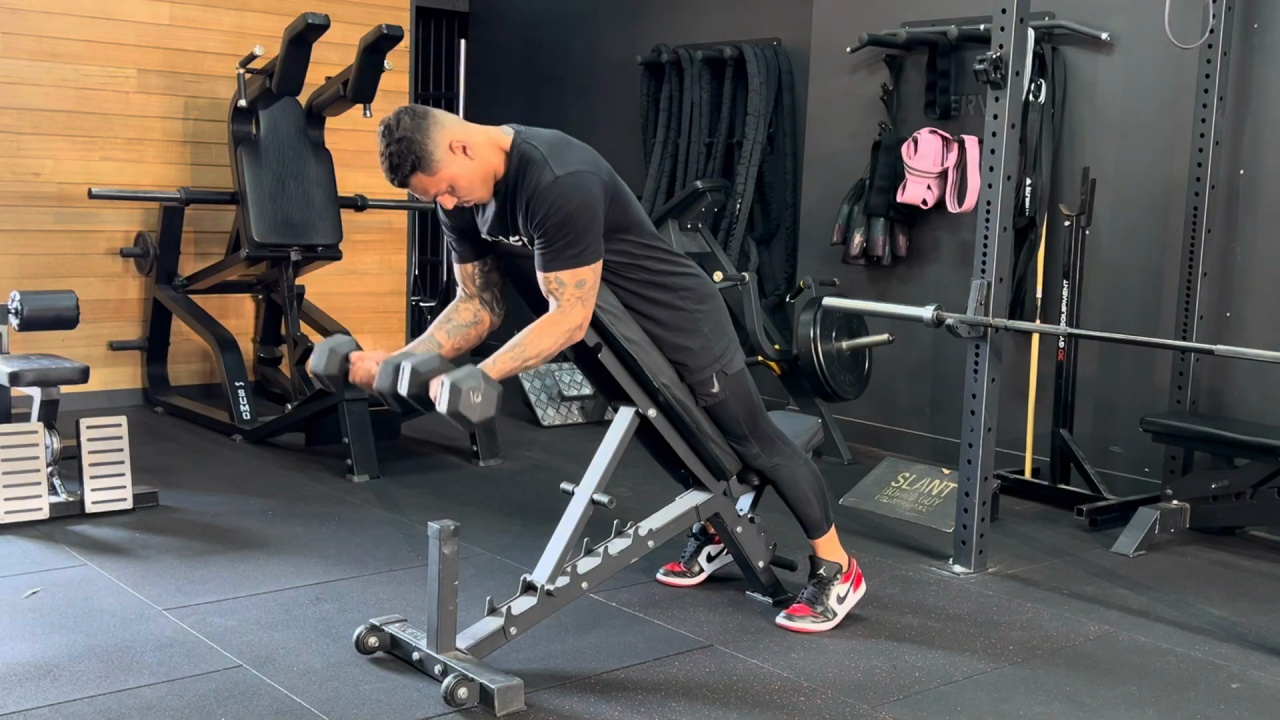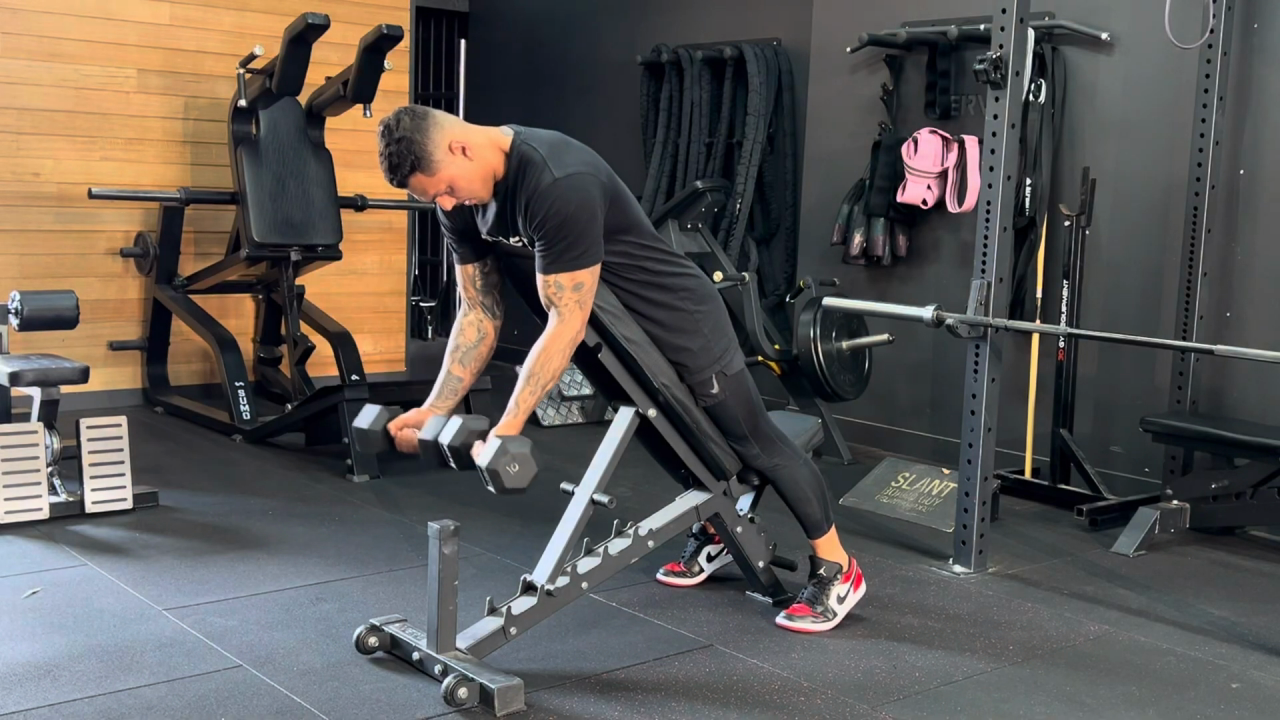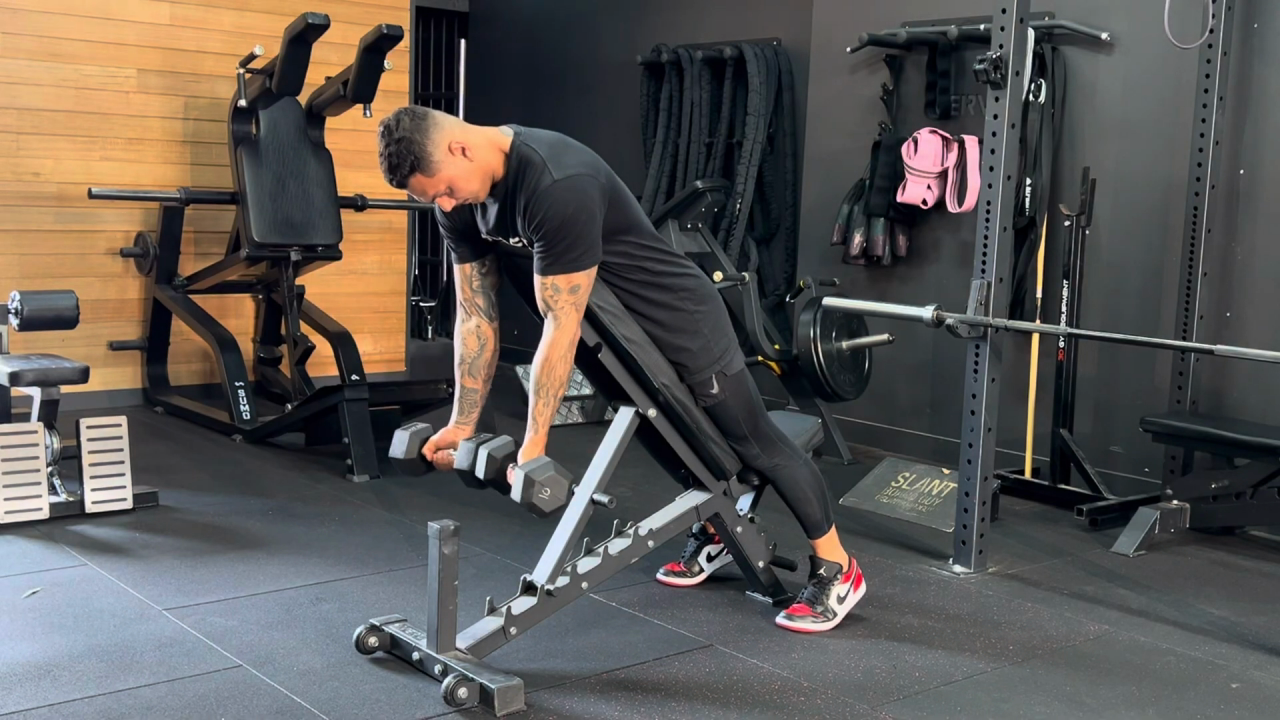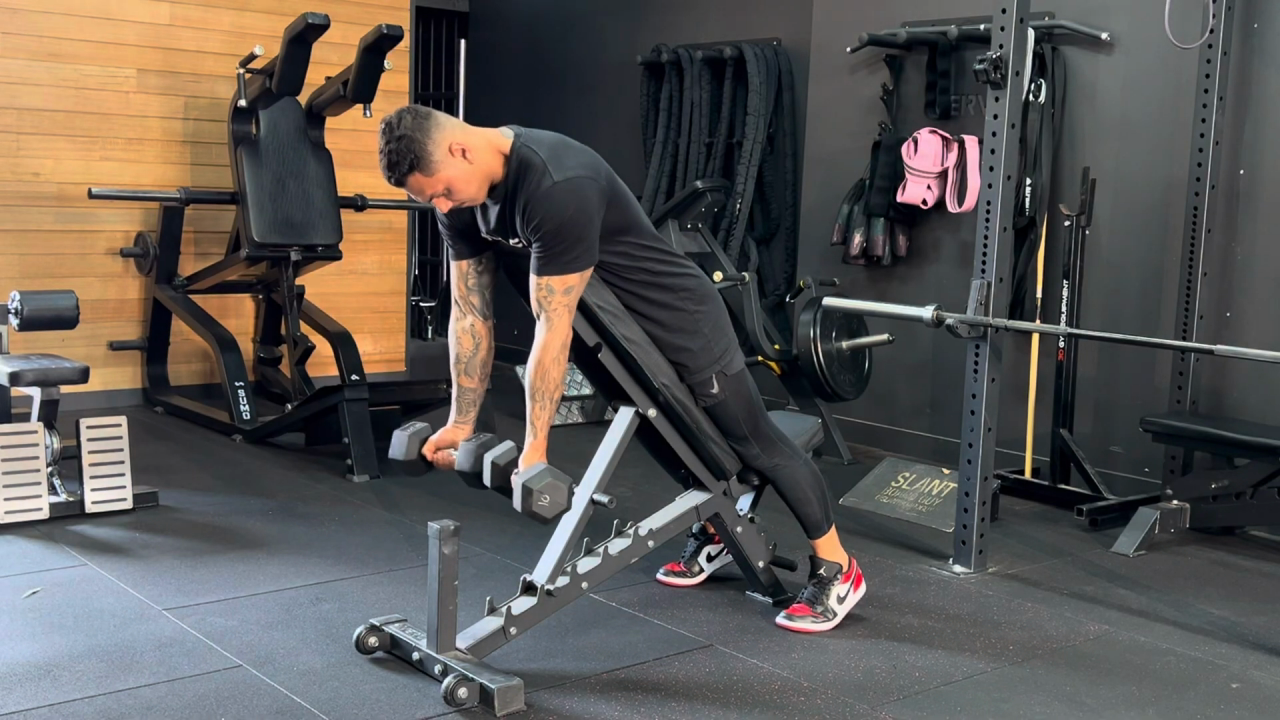
dt=0.5s
person 1, frame 1
left shoulder: (558, 183)
right shoulder: (462, 197)
left elbow: (570, 318)
right elbow: (480, 304)
left wrist: (479, 377)
right wrist: (401, 359)
left hip: (679, 317)
left knee: (755, 442)
left ankle: (835, 569)
right ankle: (715, 535)
person 1, frame 2
left shoulder: (559, 184)
right shoulder: (461, 198)
left elbow: (567, 323)
right elbow: (480, 312)
left wrist: (509, 428)
right wrist: (436, 408)
left hip: (677, 317)
left knee: (754, 442)
left ankle: (836, 570)
right ankle: (716, 534)
person 1, frame 3
left shoulder: (558, 186)
right shoulder: (460, 202)
left elbow: (562, 326)
right elbow: (477, 314)
left wrist: (535, 443)
right wrist: (462, 423)
left hip: (677, 315)
left knee: (755, 442)
left ankle: (836, 569)
right ankle: (715, 534)
person 1, frame 4
left shoulder: (558, 187)
right shoulder: (459, 196)
left elbow: (554, 328)
right elbow: (471, 313)
left wrist: (536, 447)
right wrist: (461, 422)
left hip: (677, 316)
left knee: (754, 442)
left ankle: (836, 569)
right ankle: (716, 533)
